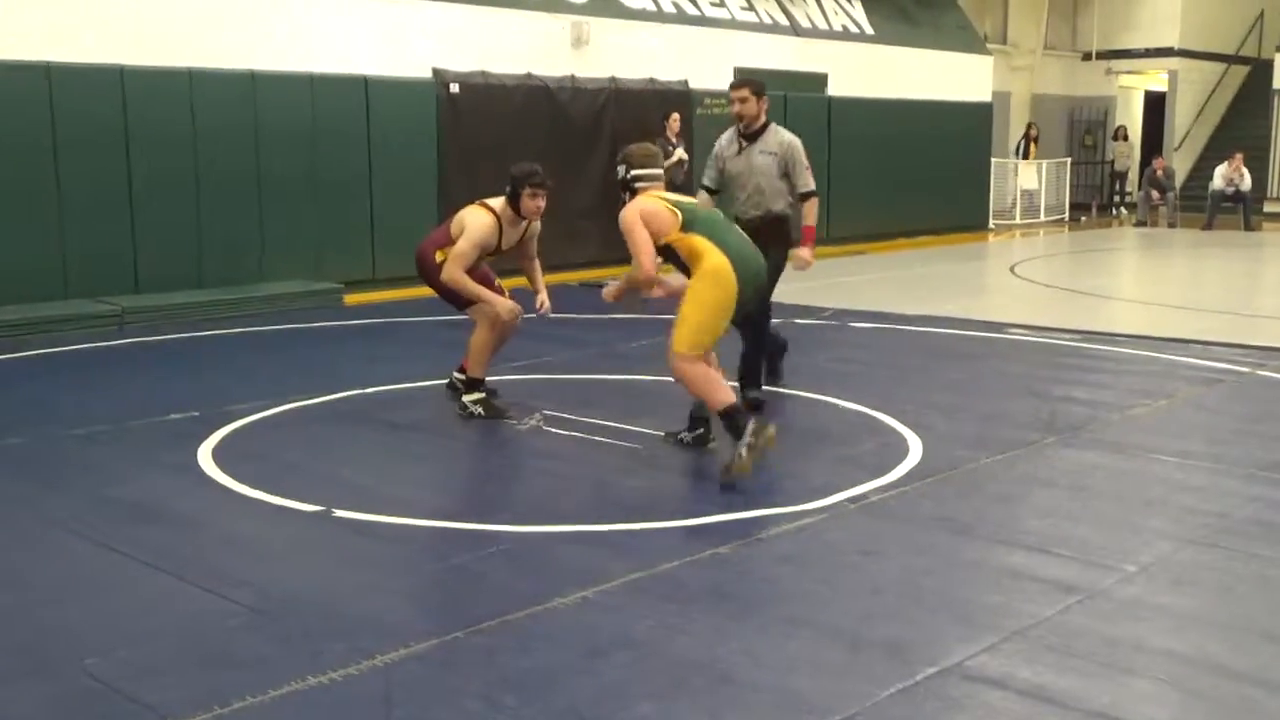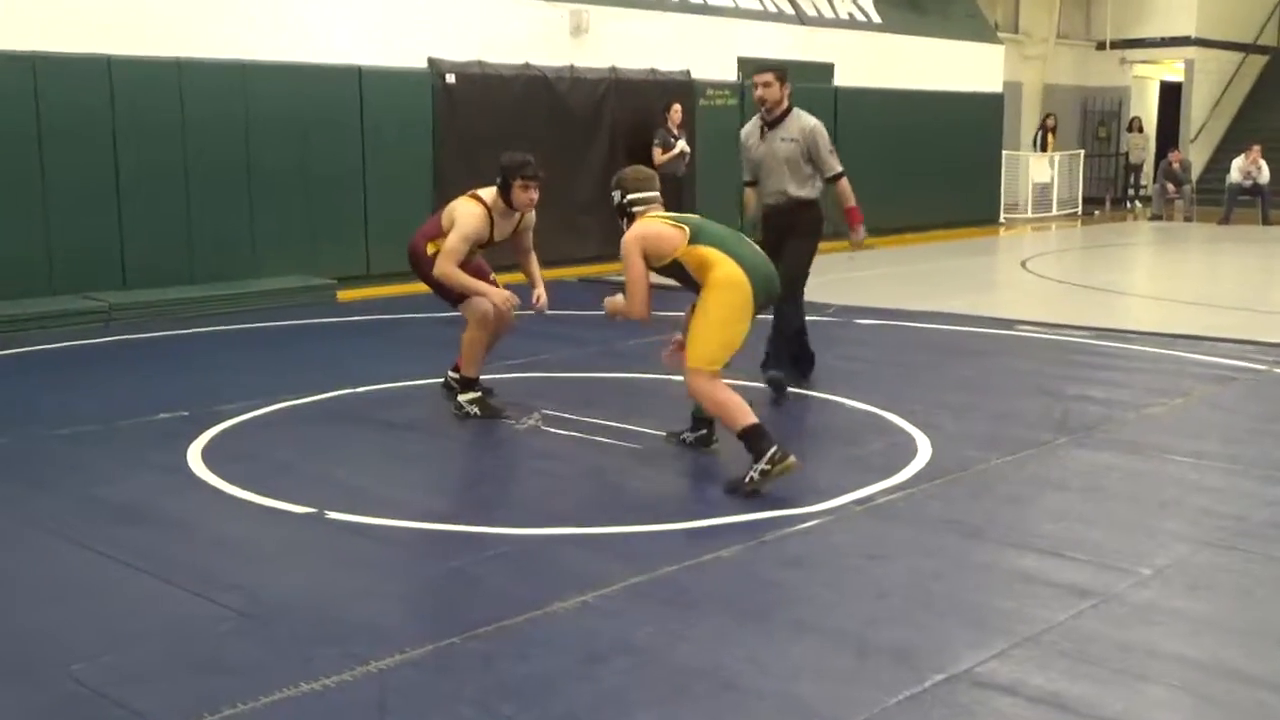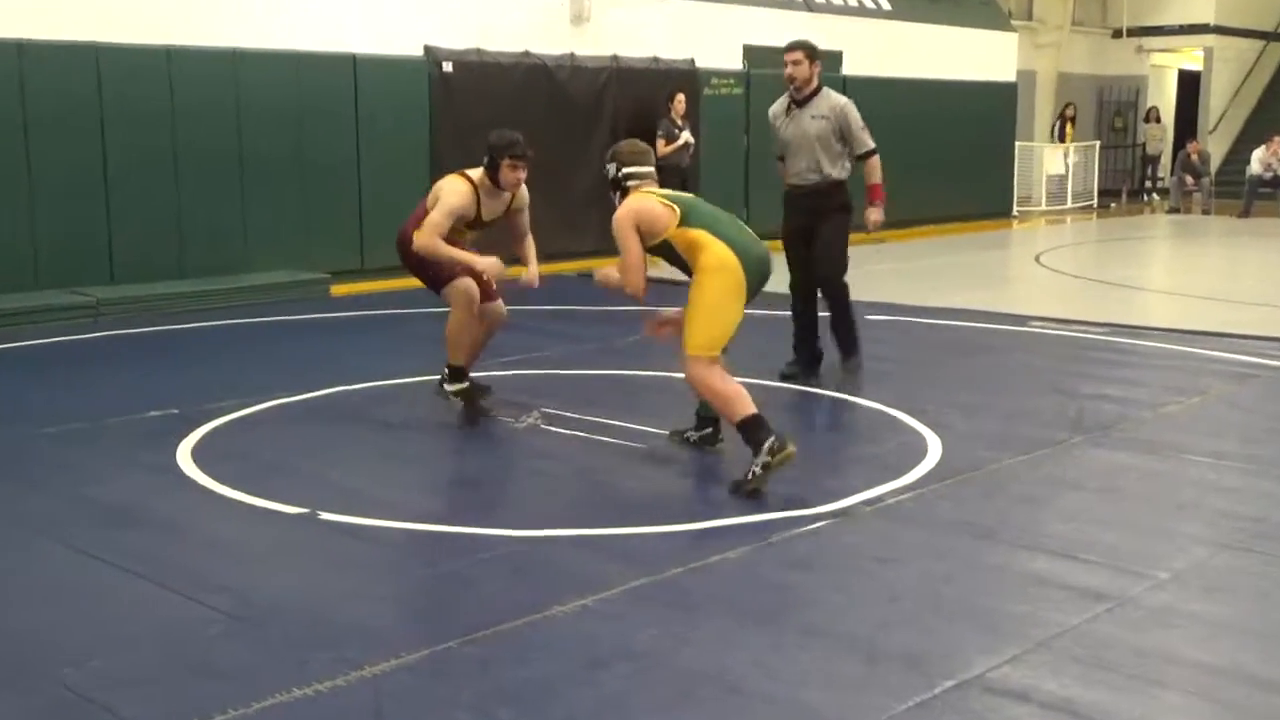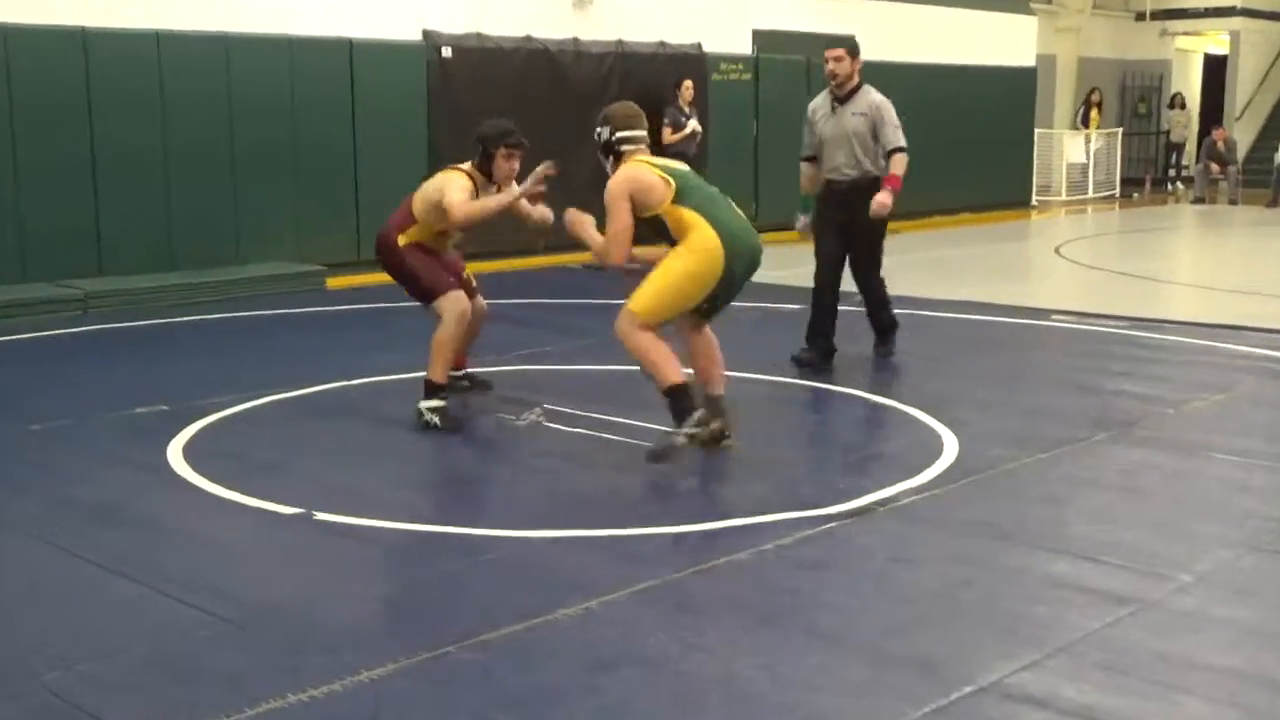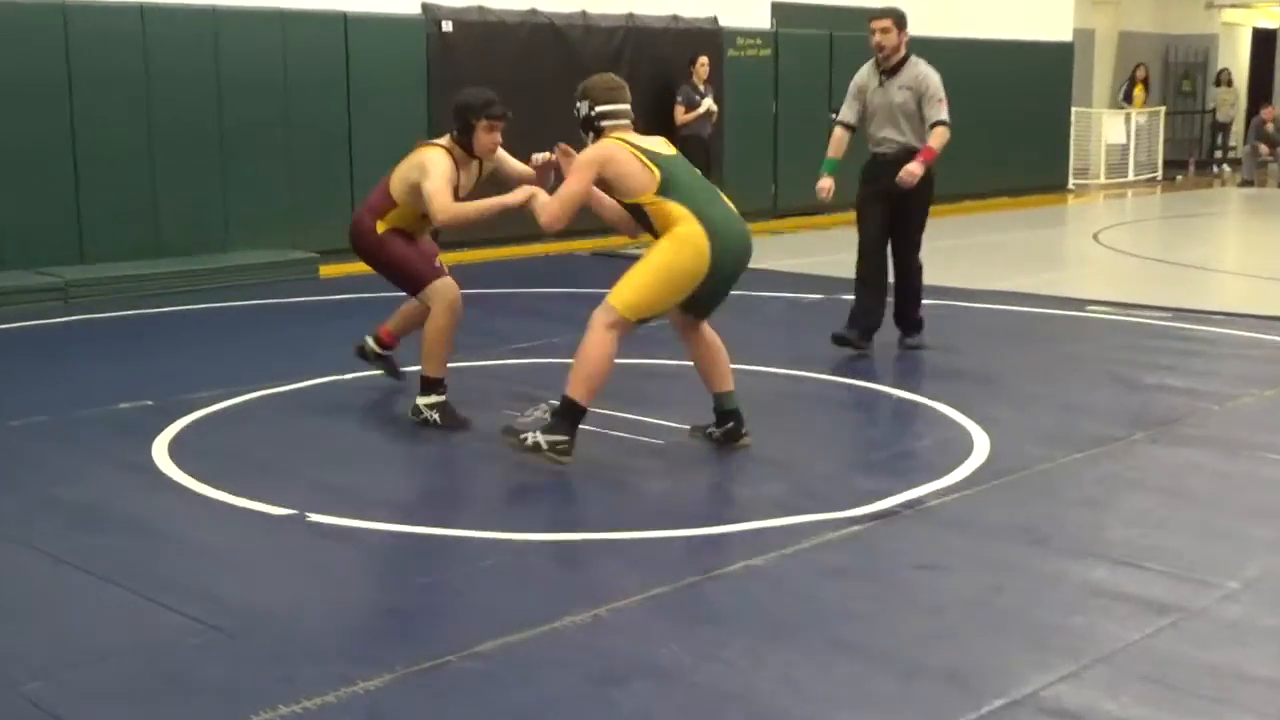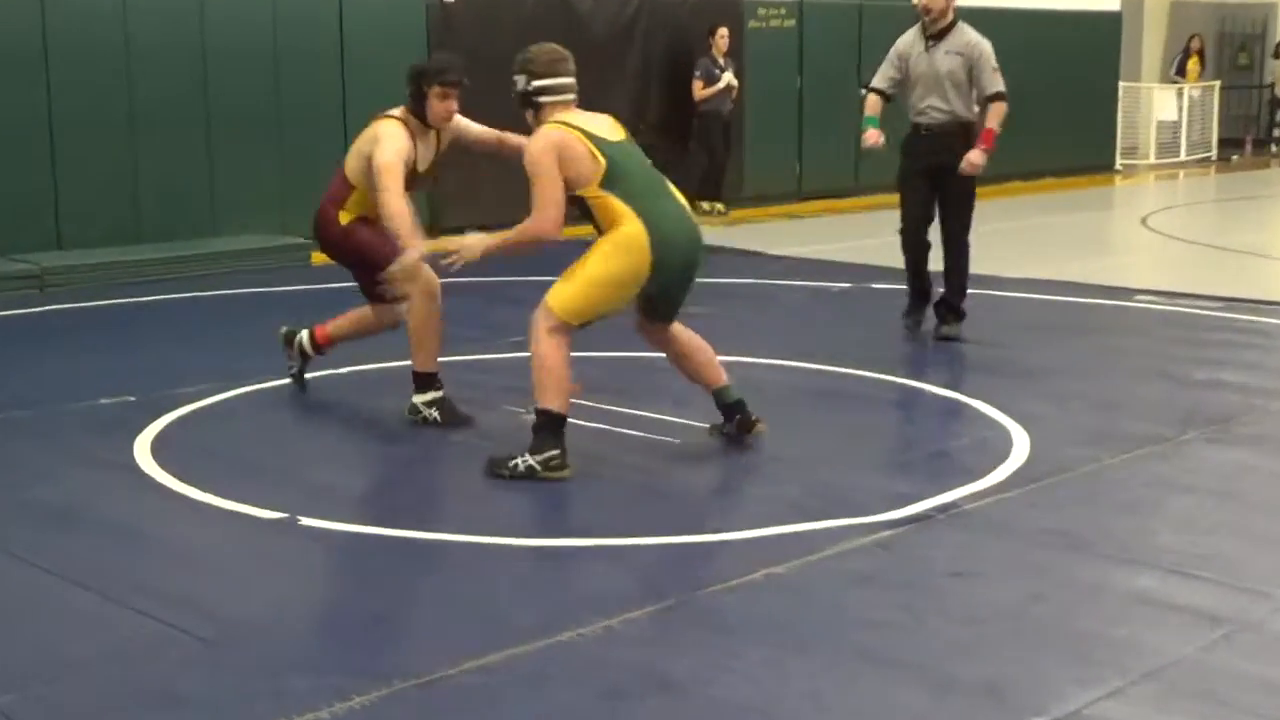
dt=0.2s
person 1, frame 1
left shoulder: (631, 212)
right shoulder: (682, 200)
left elbow: (645, 269)
left wrist: (618, 289)
right wrist: (677, 288)
left hip: (722, 272)
right hip: (753, 267)
left knee: (687, 363)
right knee: (695, 347)
left ankle: (748, 429)
person 1, frame 2
left shoulder: (633, 237)
right shoulder: (681, 221)
left elbow: (639, 310)
left wrist: (616, 306)
right wrist: (689, 334)
left hip: (733, 280)
right hip: (762, 272)
left knee: (700, 379)
left ankle: (768, 454)
right ankle: (702, 427)
person 1, frame 3
left shoulder: (626, 213)
right shoulder: (674, 199)
left elbow: (636, 287)
left wrist: (610, 278)
right wrist: (682, 316)
left hip: (725, 263)
right hip: (754, 256)
left knee: (701, 369)
right knee: (699, 345)
left ankle: (767, 444)
right ankle: (707, 426)
person 1, frame 4
left shoulder: (621, 181)
right shoulder: (673, 167)
left elbow: (615, 257)
left wrist: (585, 229)
right wrist: (640, 254)
left hip: (712, 247)
right hip: (745, 242)
left knee: (631, 326)
right knee: (691, 321)
left ankle: (691, 411)
right ankle: (712, 419)
person 1, frame 5
left shoulder: (599, 155)
right shoulder: (658, 144)
left elbow: (551, 220)
left wrist: (534, 194)
right wrist: (586, 188)
left hip: (694, 243)
right hip: (734, 238)
left knee: (607, 322)
right knee: (688, 320)
left ankle: (561, 431)
right ankle: (729, 422)
person 1, frame 6
left shoulder: (545, 142)
right shoulder: (606, 122)
left elbow: (547, 226)
left wrist: (487, 244)
left hip: (640, 242)
right hip: (684, 234)
left knee: (549, 326)
right knee: (657, 326)
left ankle: (547, 449)
right ankle: (737, 415)
person 2, frame 1
left shoulder: (786, 143)
right shoulder: (724, 144)
left elbow: (808, 196)
right elbow: (708, 190)
left wrist: (806, 244)
left hip: (774, 233)
right hip: (739, 233)
left knee: (754, 306)
left ankle: (751, 383)
right ankle: (773, 347)
person 2, frame 2
left shoulder: (808, 127)
right shoulder: (749, 133)
left elbow: (836, 176)
left wrist: (855, 221)
left hip: (803, 217)
right hip: (771, 220)
left knee: (788, 290)
right knee: (783, 294)
left ankle: (782, 367)
right ankle: (801, 361)
person 2, frame 3
left shoulder: (839, 106)
right shoulder: (776, 112)
left elbow: (868, 155)
left wrist: (875, 202)
left hip: (831, 201)
right hip: (796, 202)
left knee: (830, 277)
right knee: (800, 284)
left ankle: (848, 345)
right ankle: (805, 357)
person 2, frame 4
left shoulder: (877, 104)
right shoulder: (816, 108)
left elbow: (898, 152)
right elbow: (809, 161)
left wrist: (888, 191)
right wrist: (806, 208)
left hip: (867, 197)
right hip: (831, 198)
left knee: (866, 274)
right knee: (825, 275)
left ankle: (885, 331)
right ankle: (819, 348)
person 2, frame 5
left shoulder: (924, 76)
right shoulder: (863, 78)
left elbow: (941, 128)
right elbow: (844, 126)
left wrist: (921, 162)
right wrist: (828, 172)
left hip: (911, 174)
right hip: (876, 170)
left knee: (906, 254)
right knee: (870, 249)
left ankle: (910, 326)
right ankle: (861, 330)
person 2, frame 6
left shoulder: (974, 44)
right shoulder: (906, 44)
left elbow: (997, 101)
right elbow: (877, 90)
left wrist: (982, 148)
right wrist: (871, 125)
left hip: (958, 144)
right hip: (918, 142)
left knee: (954, 233)
right knee: (912, 228)
left ankle: (951, 314)
right ankle: (918, 300)
person 3, frame 1
left shoulder: (531, 223)
right shoulder: (484, 223)
left elbow: (530, 259)
right elbow: (450, 274)
left wrist: (541, 291)
right wrist: (494, 299)
left hip: (466, 260)
right hip: (437, 259)
left knee: (508, 318)
right knee: (490, 316)
left ankle: (462, 378)
right ankle: (471, 397)
person 3, frame 2
left shoulder: (525, 214)
right shoulder: (475, 215)
left elbow: (526, 251)
right elbow: (442, 270)
left wrist: (538, 285)
right wrist: (489, 290)
left hip: (462, 253)
right hip: (430, 251)
left knee: (503, 315)
right knee: (482, 311)
left ankle: (458, 377)
right ankle: (467, 397)
person 3, frame 3
left shoulder: (518, 194)
right shoulder: (460, 192)
left elbow: (523, 235)
right elbow: (424, 242)
left wrist: (532, 265)
right wrist: (474, 261)
left hip: (453, 240)
right hip: (420, 242)
left knee: (495, 313)
right knee: (467, 294)
left ankle: (456, 374)
right ankle: (456, 382)
person 3, frame 4
left shoulder: (501, 182)
right shoulder: (457, 183)
left elbow: (528, 215)
right elbow: (462, 215)
left wrist: (539, 212)
right wrist: (518, 193)
left hip: (434, 245)
right hip: (401, 246)
left knee: (477, 309)
right knee: (458, 309)
left ankle: (454, 371)
right ankle: (432, 402)
person 3, frame 5
left shoulder: (486, 155)
right shoulder: (435, 160)
left elbow: (531, 181)
right elbow: (444, 214)
left wrist: (541, 171)
right wrist: (509, 199)
left hip: (407, 229)
right hip: (376, 231)
left knee: (436, 299)
right knee: (447, 297)
left ankle: (377, 346)
right ankle: (430, 399)
person 3, frame 6
left shoulder: (443, 126)
right shoulder: (392, 135)
left elbow: (492, 139)
right elbow: (390, 192)
left wrist: (532, 146)
right wrist: (413, 246)
left hip: (365, 219)
right hip: (340, 222)
left knee: (392, 312)
right knee: (425, 285)
left ankle: (306, 342)
right ankle: (426, 396)
